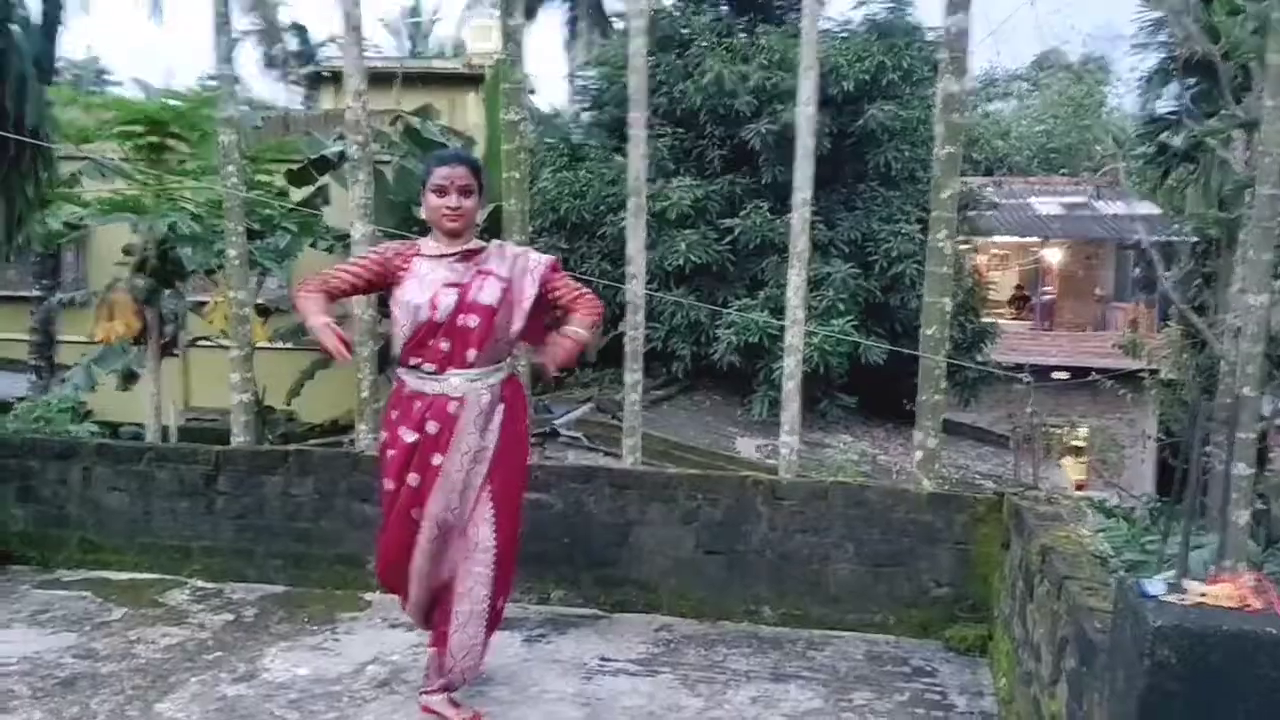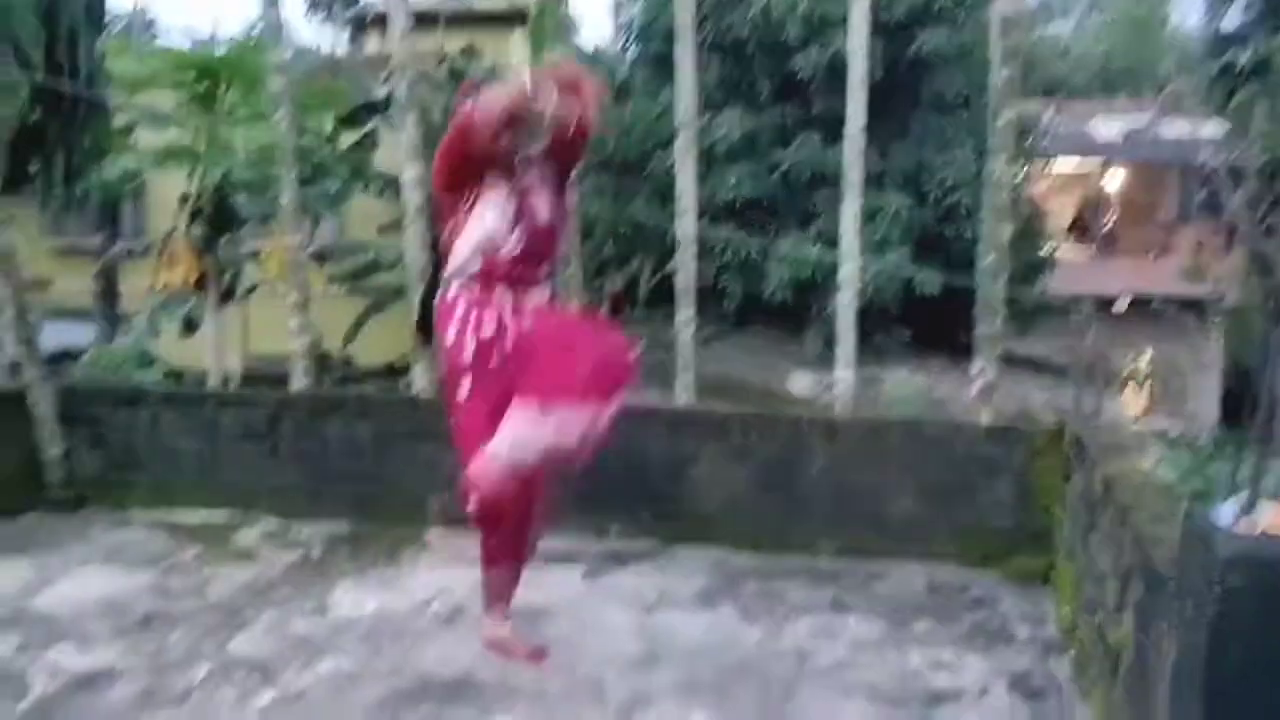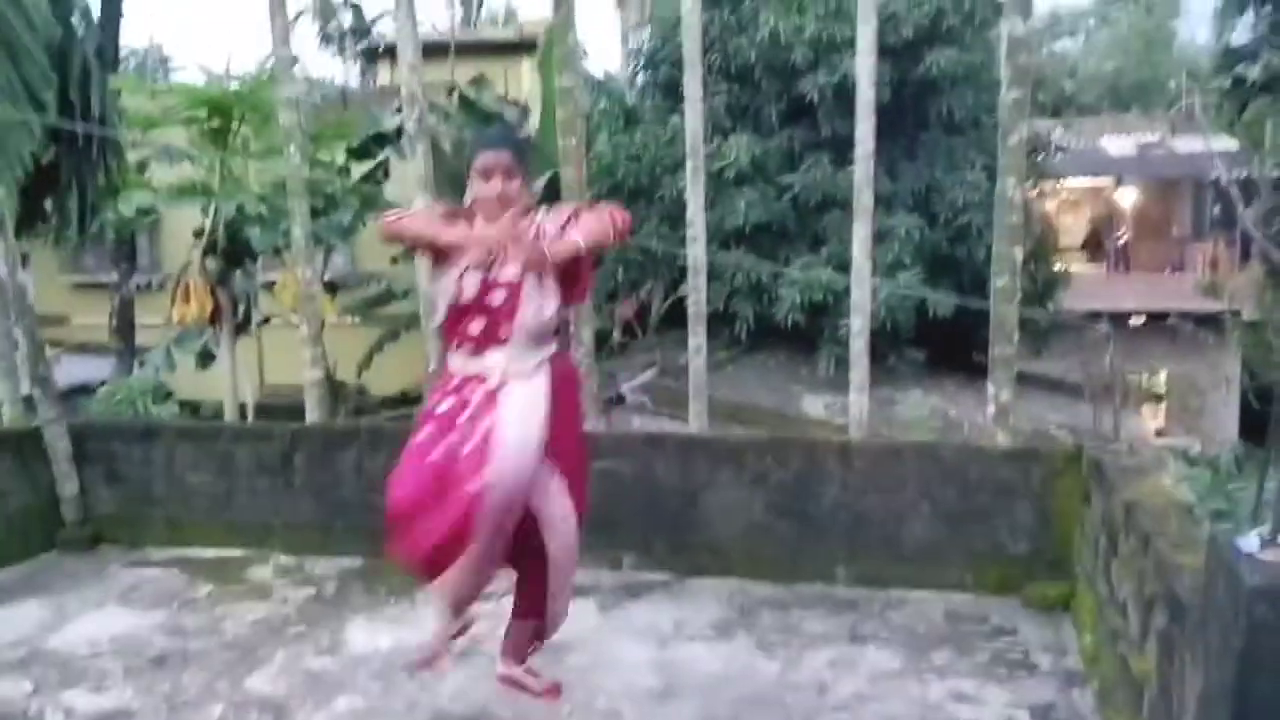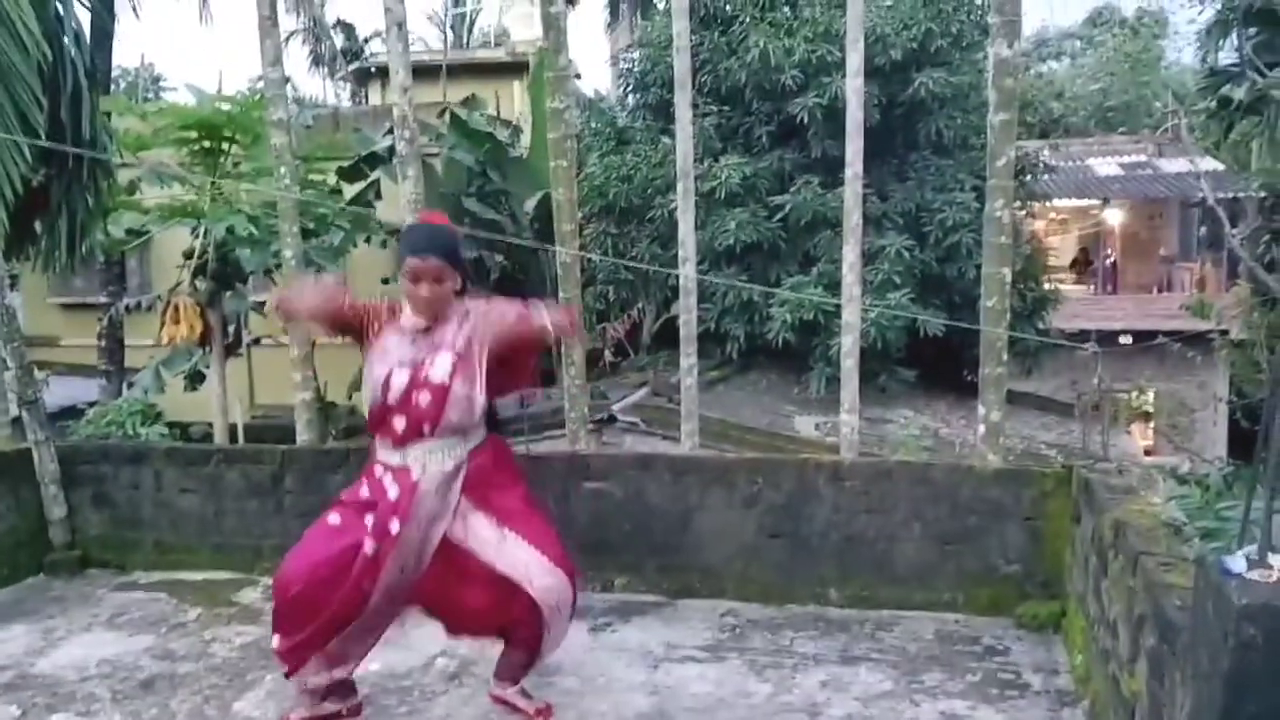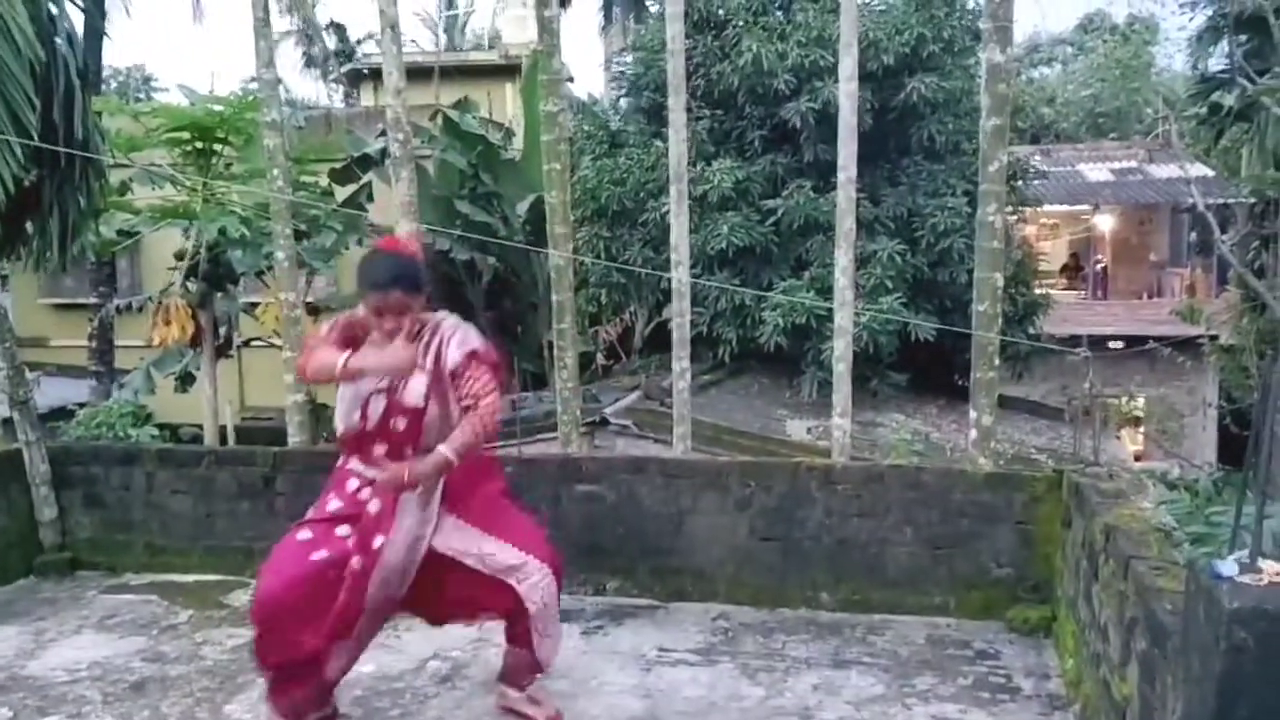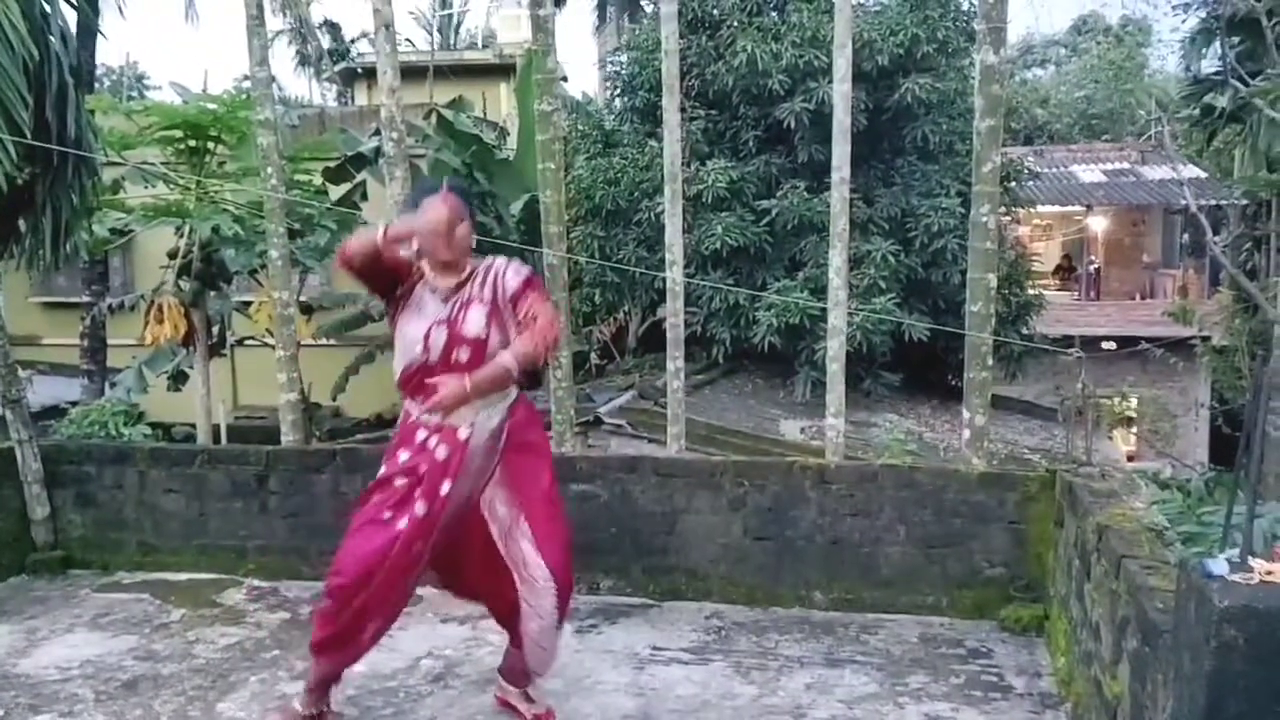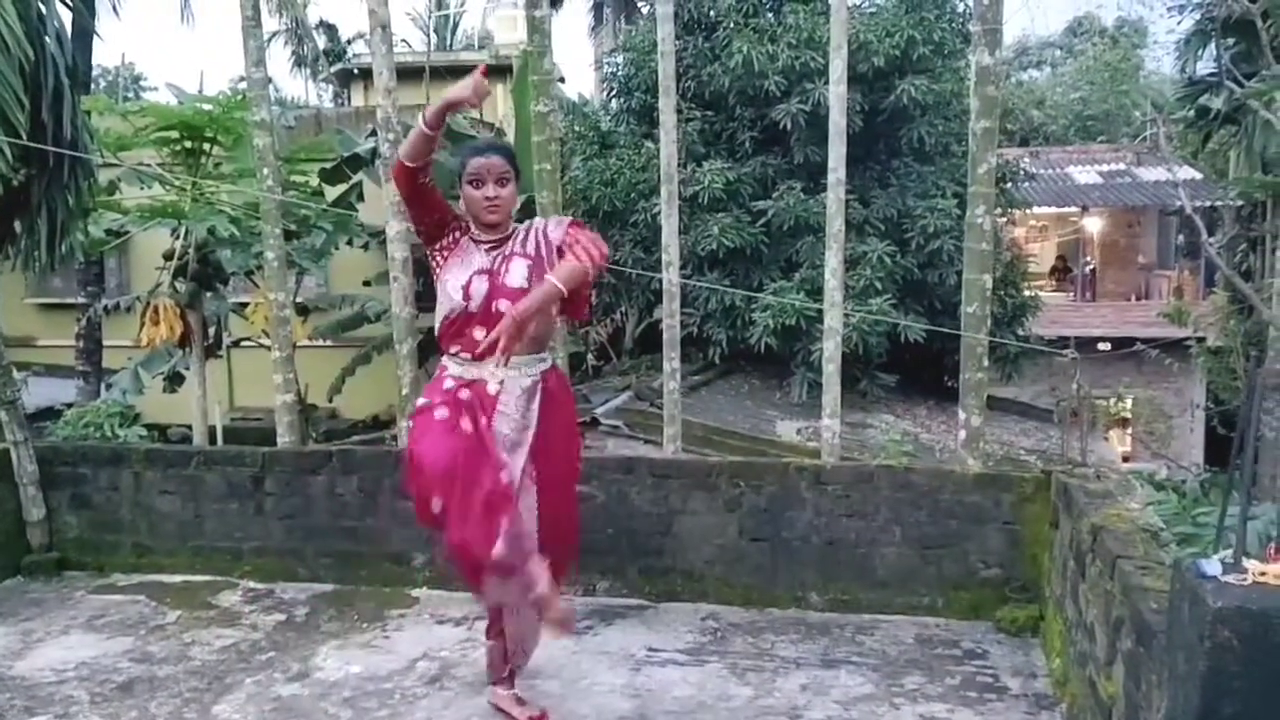
dt=0.5s
person 1, frame 1
left shoulder: (515, 263)
right shoulder: (399, 259)
left elbow: (585, 303)
right elbow: (315, 287)
left wrist: (570, 341)
right wrist: (322, 325)
left hip: (488, 419)
right hip: (419, 417)
left knee: (479, 545)
right knee: (417, 535)
person 1, frame 2
left shoulder: (542, 172)
right shoulder: (458, 179)
left elbow: (581, 122)
right elbow: (471, 123)
left wrist: (574, 97)
right wrist: (528, 89)
left hip: (532, 321)
right hip: (477, 320)
left knee: (519, 479)
right knee: (597, 353)
left ankle: (496, 618)
right ankle: (500, 456)
person 1, frame 3
left shoulder: (549, 225)
right shoulder: (457, 228)
left elbow: (614, 221)
right elbow: (398, 223)
left wrist: (561, 247)
right wrist: (473, 236)
left hip: (534, 392)
right hip: (466, 391)
left knee: (546, 534)
right knee: (419, 495)
left ankle: (516, 657)
right ankle: (454, 604)
person 1, frame 4
left shoulder: (483, 320)
right shoulder: (378, 319)
left elbow: (563, 320)
right elbow: (294, 306)
left wrist: (522, 323)
right wrist: (306, 299)
left hip: (470, 481)
right hip: (392, 483)
left knee: (550, 586)
right knee: (303, 581)
person 1, frame 5
left shoulder: (454, 338)
right shoulder: (351, 333)
left elbow: (486, 412)
right elbow: (311, 362)
left wrist: (424, 470)
right wrist: (369, 363)
left hip: (446, 487)
right hip: (363, 492)
left knee: (532, 571)
right knee: (280, 596)
person 1, frame 6
left shoulder: (504, 276)
right shoulder: (406, 280)
left elbow: (544, 330)
right elbow: (352, 254)
left wrist: (476, 383)
right wrist: (410, 228)
left hip: (502, 440)
right hip: (427, 444)
left knee: (543, 564)
right knee: (366, 564)
person 1, frame 7
left shoulder: (545, 236)
right shoulder: (447, 238)
left elbow: (592, 252)
right elbow: (407, 173)
left wrist: (529, 310)
right wrist: (444, 106)
left hip: (533, 399)
right hip: (458, 390)
left knee: (515, 530)
right knee: (442, 459)
right ankle: (535, 570)
